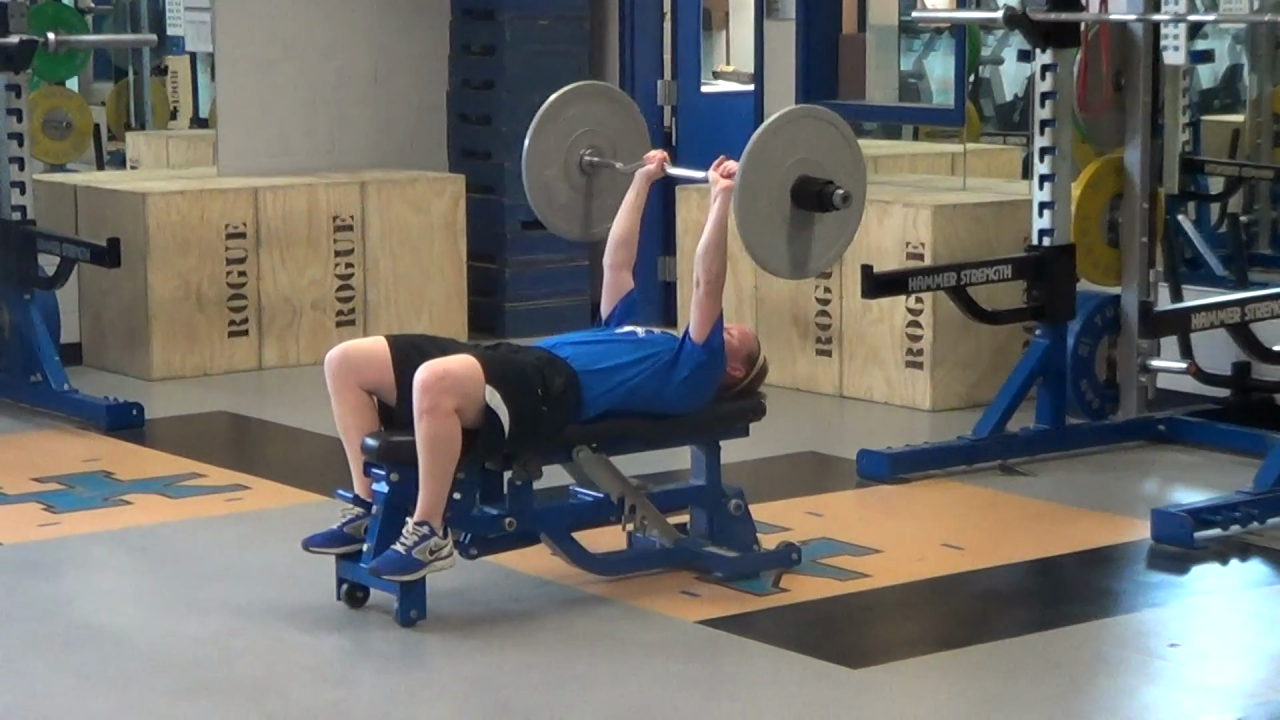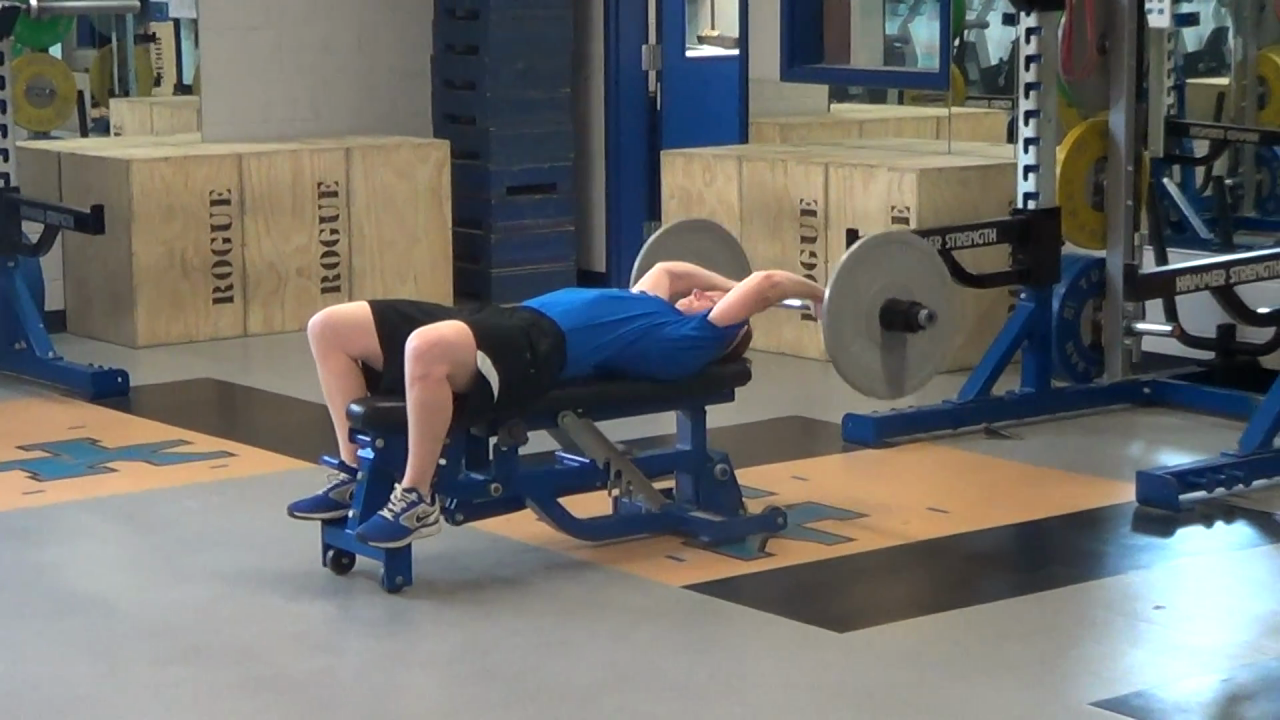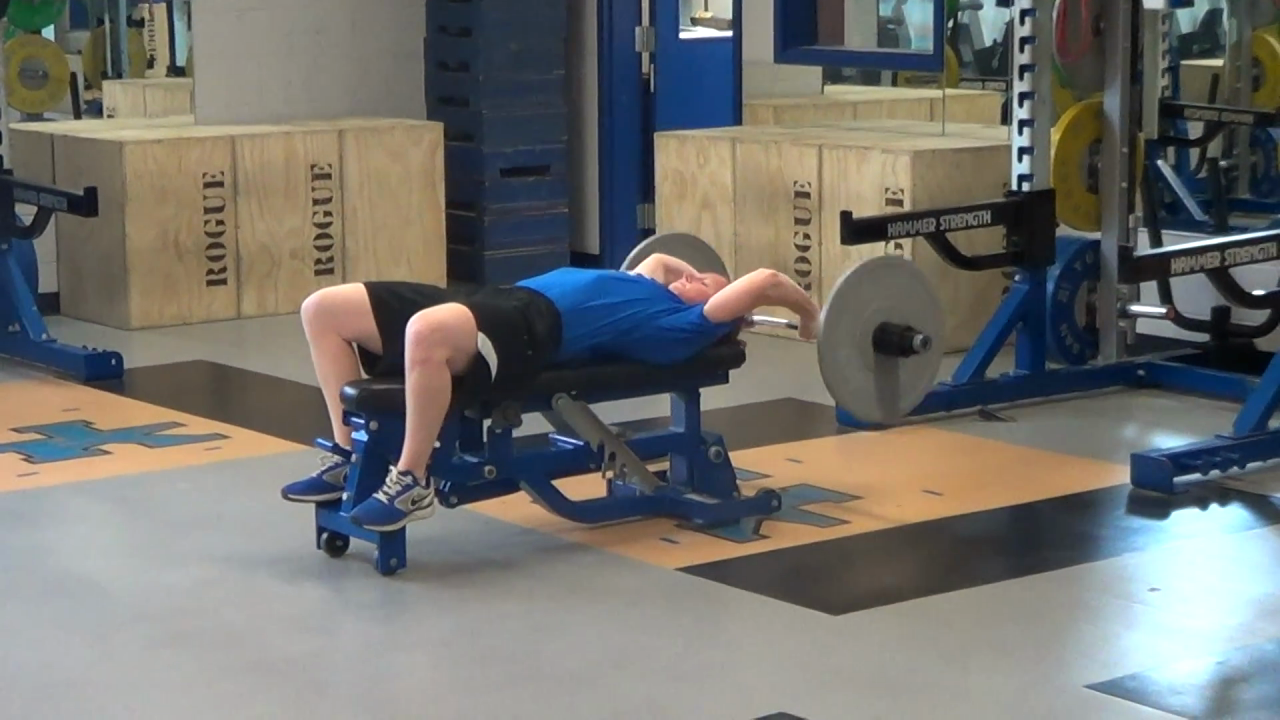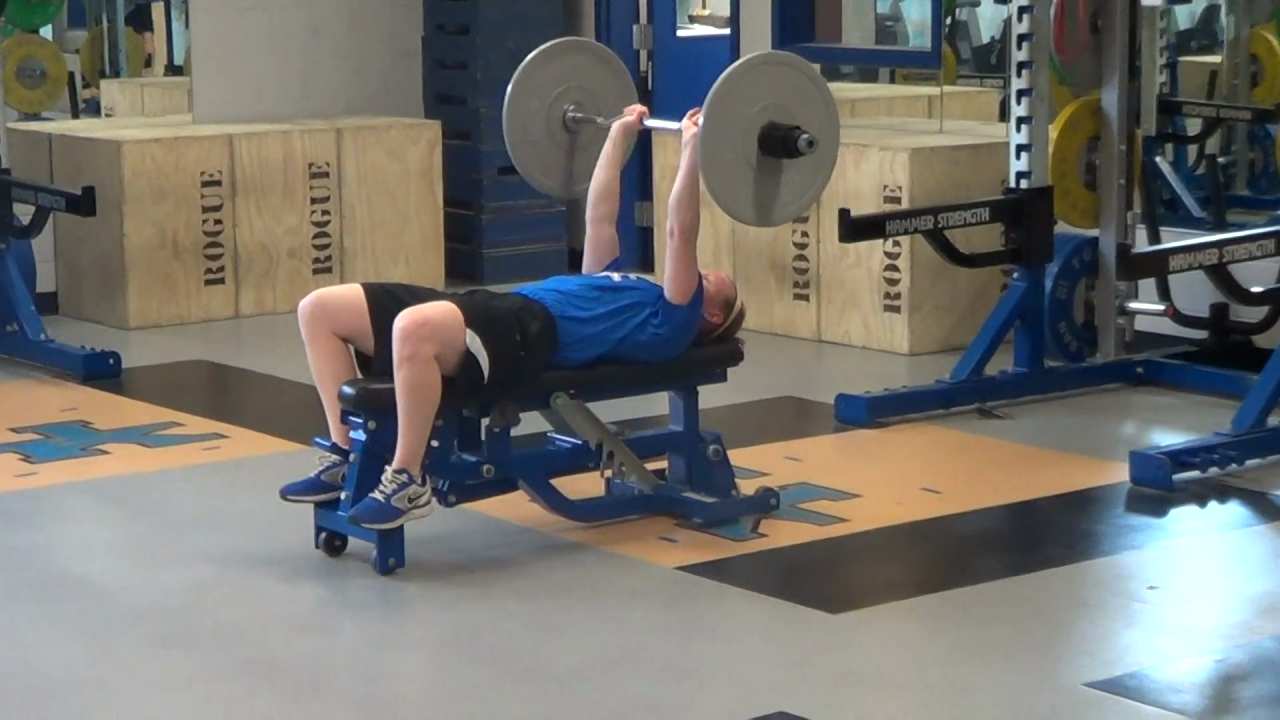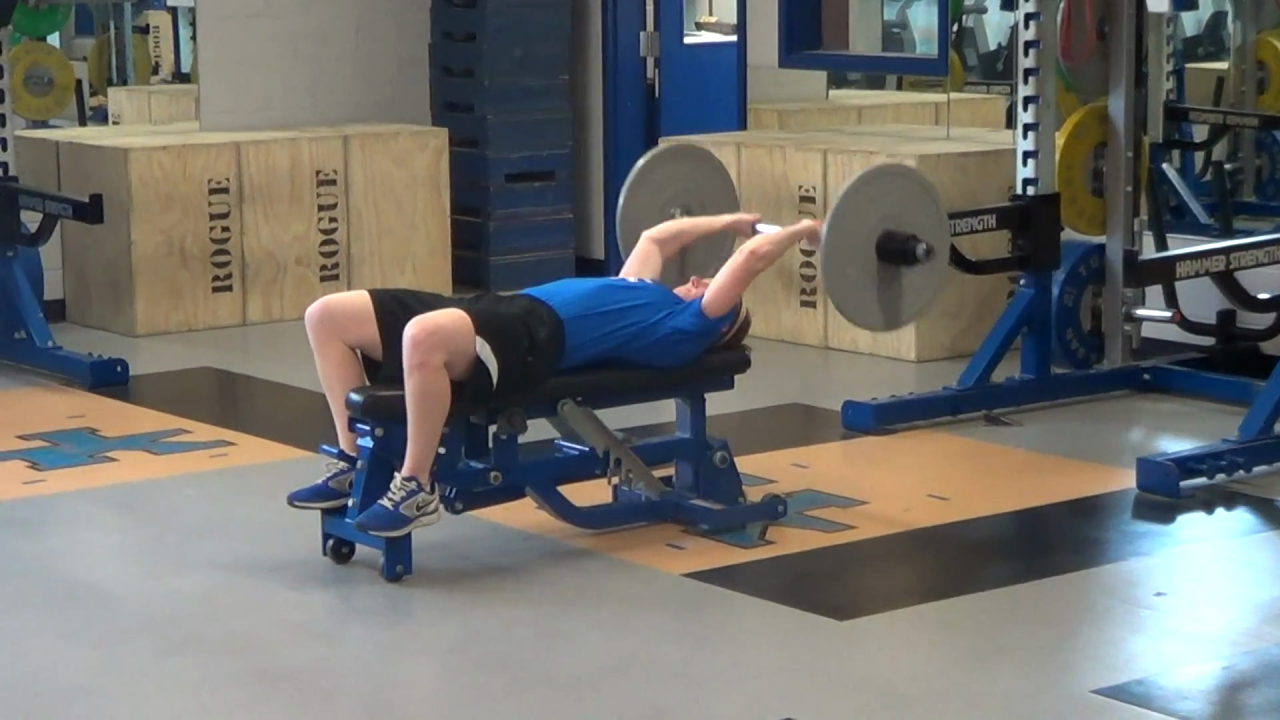
dt=1s
person 1, frame 1
left shoulder: (693, 375)
right shoulder: (637, 337)
left elbow: (707, 286)
right elbow: (617, 264)
left wrist: (721, 198)
right wrist: (641, 181)
left hip: (549, 389)
right hip: (516, 360)
left knee: (434, 382)
right knee: (346, 361)
left ankle: (428, 534)
right ankle: (368, 507)
person 1, frame 2
left shoulder: (690, 342)
right shoulder: (654, 311)
left elbow: (762, 286)
right elbow: (667, 269)
left wrist: (815, 290)
right wrist: (736, 282)
left hip: (539, 346)
right hip: (507, 320)
left knee: (426, 349)
right knee: (330, 326)
left ankle: (416, 499)
right ankle: (356, 472)
person 1, frame 3
left shoulder: (682, 326)
right shoulder: (651, 298)
left elbow: (764, 280)
right elbow: (660, 261)
left wrist: (809, 312)
left hip: (535, 325)
right hip: (501, 300)
left knee: (426, 331)
right knee: (323, 309)
left ankle: (411, 481)
right ankle: (349, 456)
person 1, frame 4
left shoulder: (672, 324)
right shoulder: (625, 289)
left elbow: (681, 234)
right elbow: (600, 219)
left wrist: (691, 148)
right wrist: (620, 135)
left hip: (528, 333)
right hip: (495, 307)
left knee: (415, 329)
right knee: (319, 309)
left ankle: (407, 482)
right ankle: (346, 456)
person 1, frame 5
left shoulder: (688, 328)
right shoulder: (647, 297)
left elbow: (750, 259)
right elbow: (655, 238)
left wrist: (802, 228)
right wrist: (731, 220)
left hip: (538, 334)
right hip: (507, 309)
left knee: (424, 336)
right knee: (328, 315)
left ankle: (415, 488)
right ankle: (354, 462)
